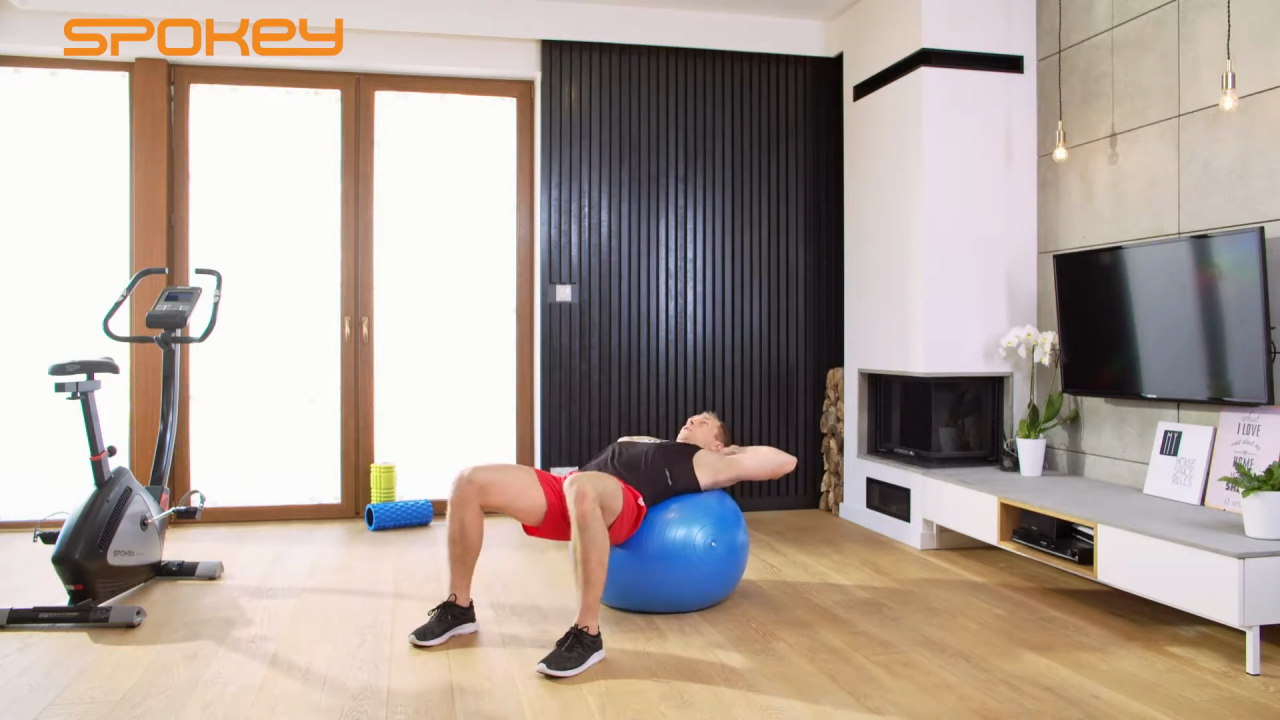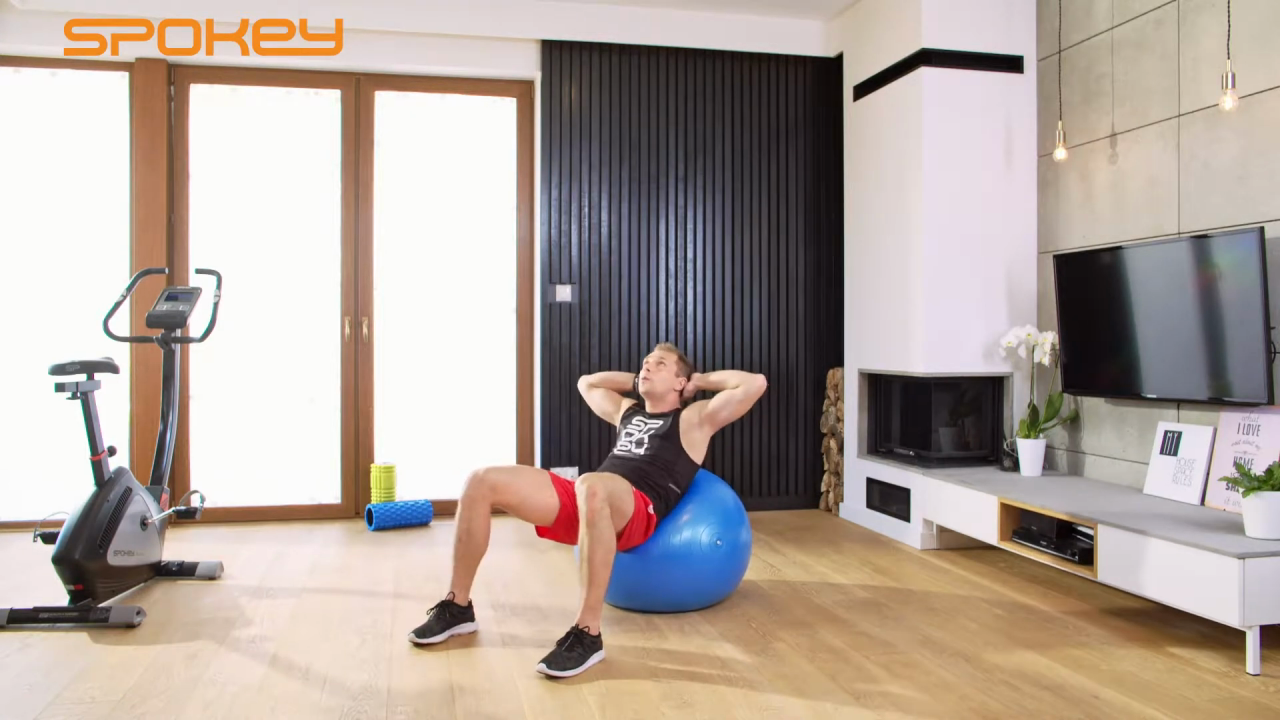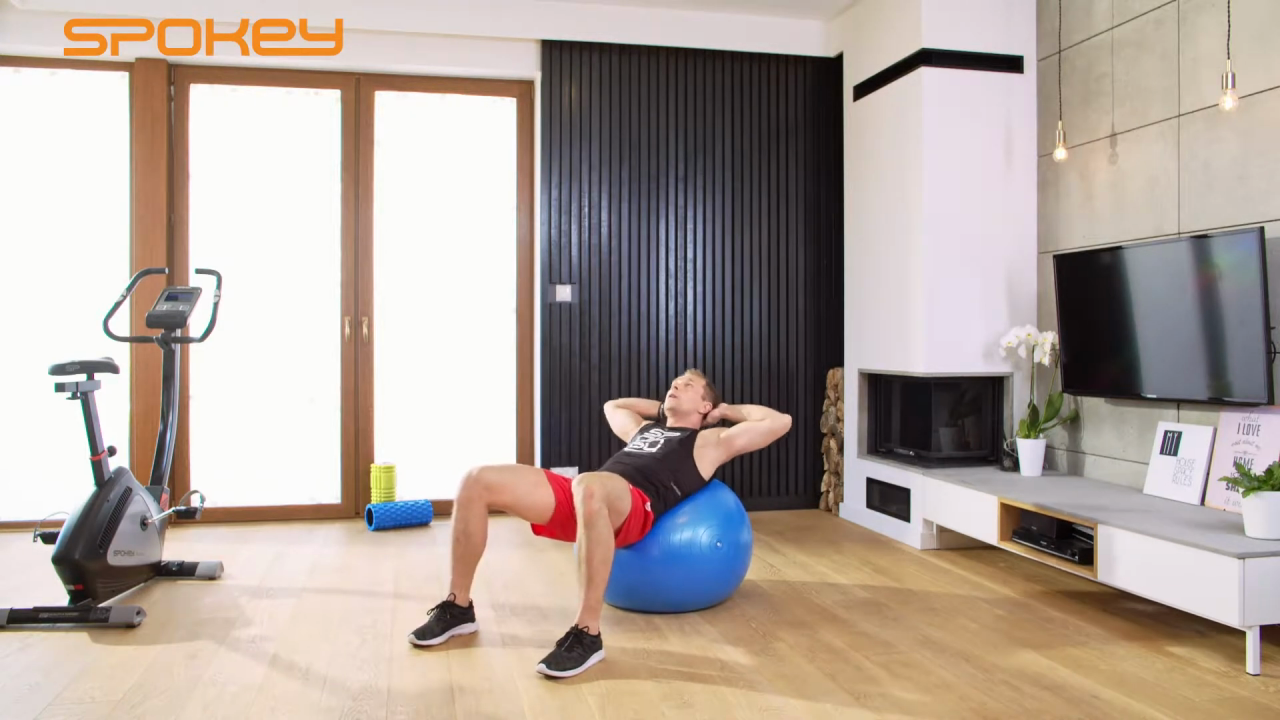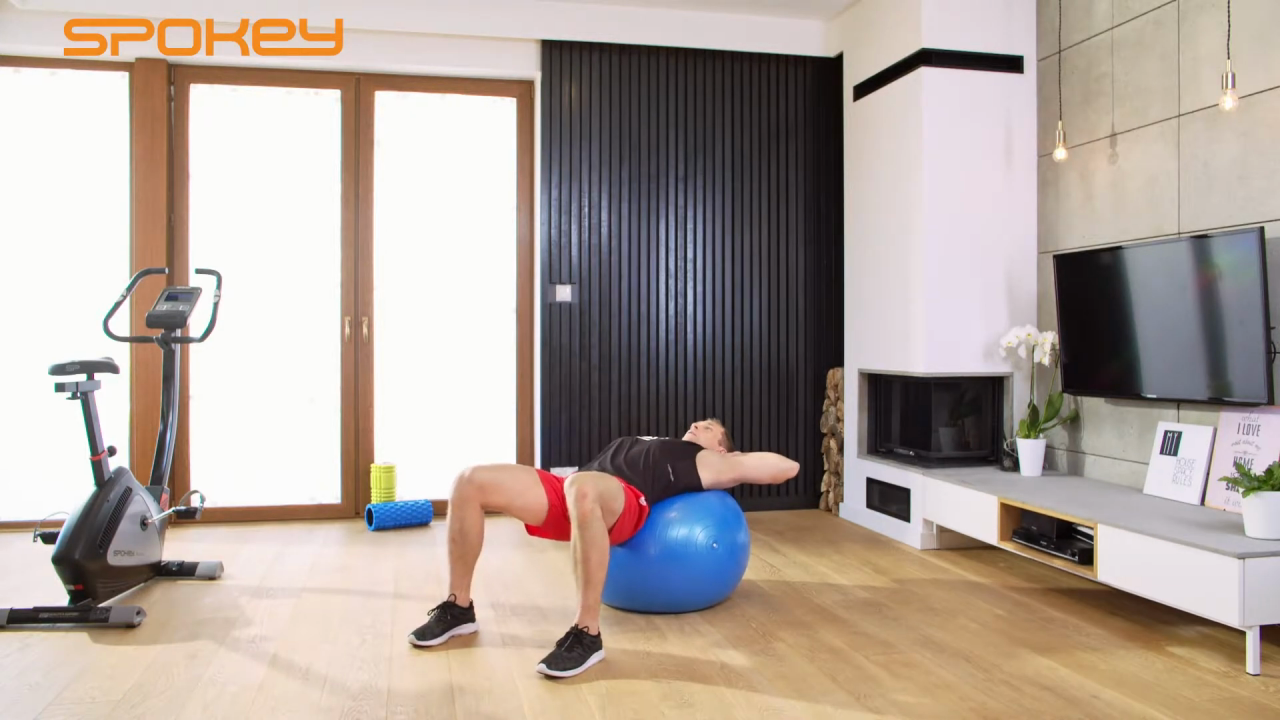
dt=0.7s
person 1, frame 1
left shoulder: (709, 461)
right shoulder: (659, 449)
left elbow: (786, 461)
right elbow: (625, 441)
left wrist: (734, 447)
left hip: (624, 499)
right hip: (571, 488)
left knee: (583, 489)
right knee: (470, 482)
left ankle: (587, 633)
right ankle: (458, 607)
person 1, frame 2
left shoulder: (694, 419)
right shoulder: (628, 412)
left elbow: (755, 383)
right elbow: (588, 383)
left wrist: (702, 380)
right wrist: (636, 381)
left hip: (637, 509)
right hip: (585, 500)
left knee: (592, 488)
right knee: (482, 482)
left ankle: (588, 634)
right ankle: (458, 606)
person 1, frame 3
left shoulder: (709, 443)
right shoulder: (645, 429)
left elbow: (781, 422)
right elbow: (613, 406)
left wrist: (727, 411)
right wrist: (663, 409)
left hip: (635, 506)
right hip: (580, 496)
left knee: (589, 490)
right knee: (477, 481)
left ankle: (588, 634)
right ankle: (459, 607)
person 1, frame 4
left shoulder: (711, 464)
right shoulder: (667, 447)
left elbow: (787, 467)
left wrist: (736, 453)
right wrist: (673, 443)
left hip: (625, 499)
right hip: (571, 492)
left knee: (582, 489)
right knee: (471, 482)
left ankle: (587, 634)
right ankle: (459, 607)
